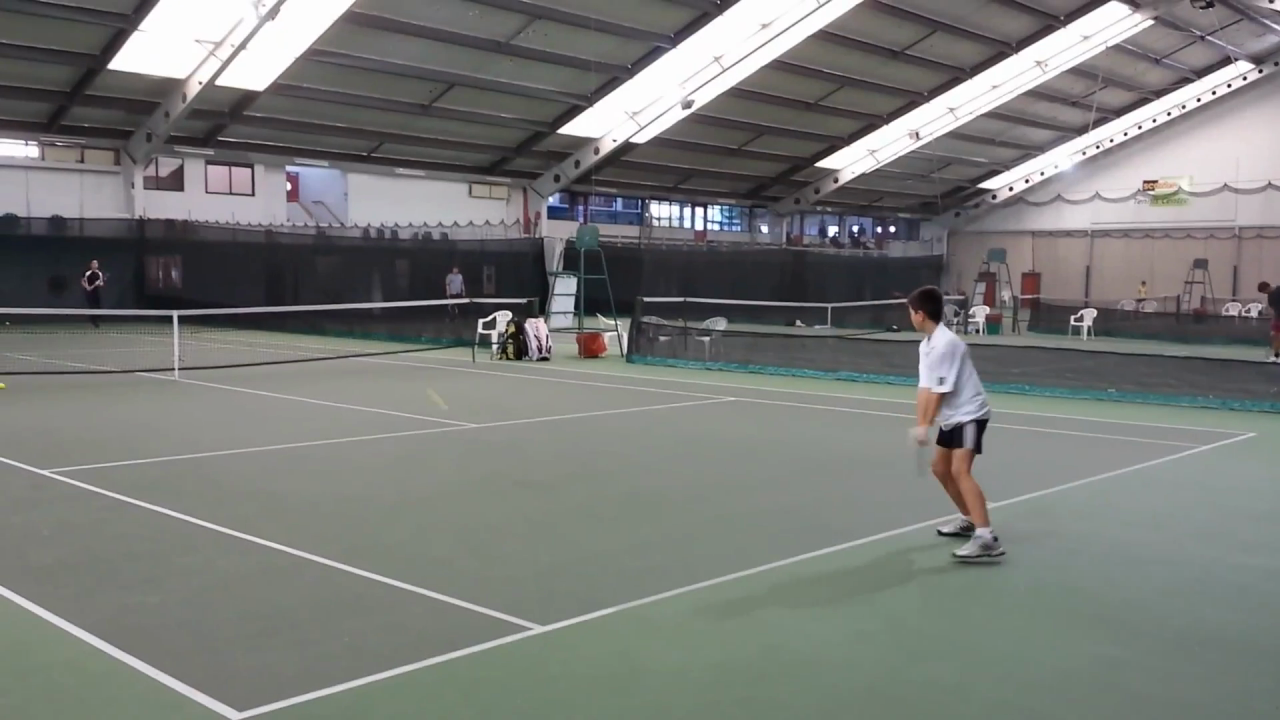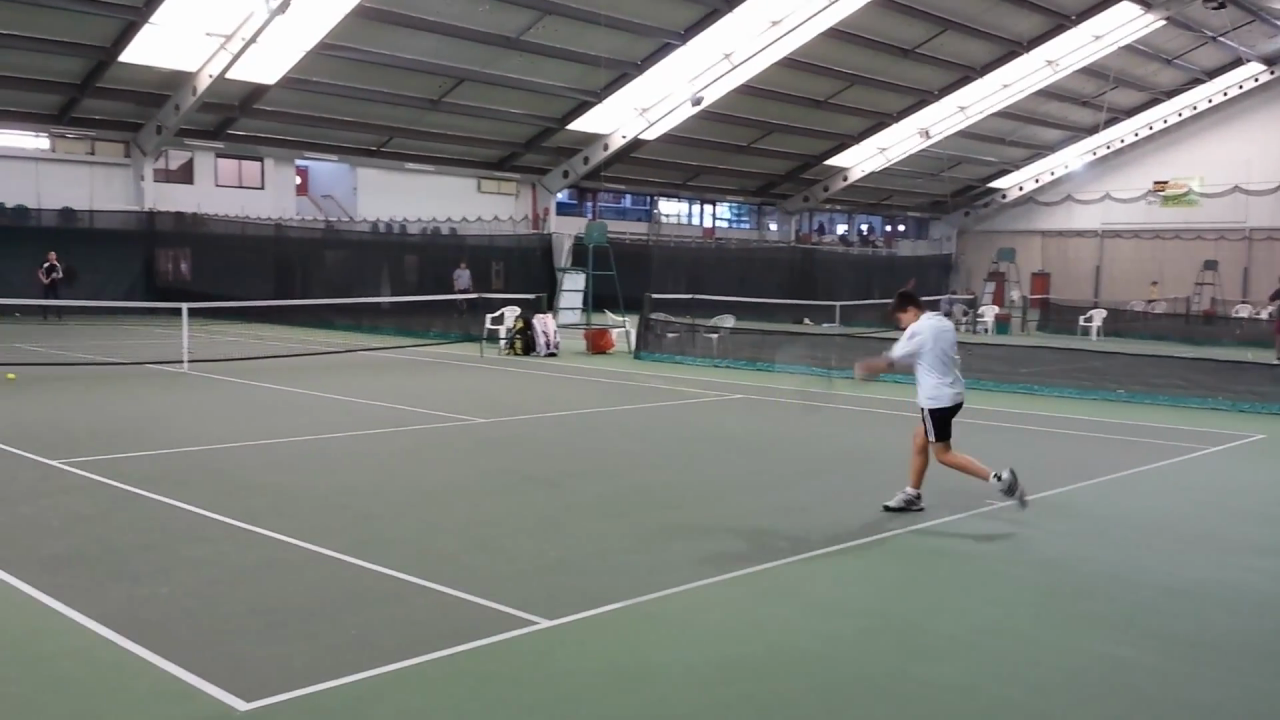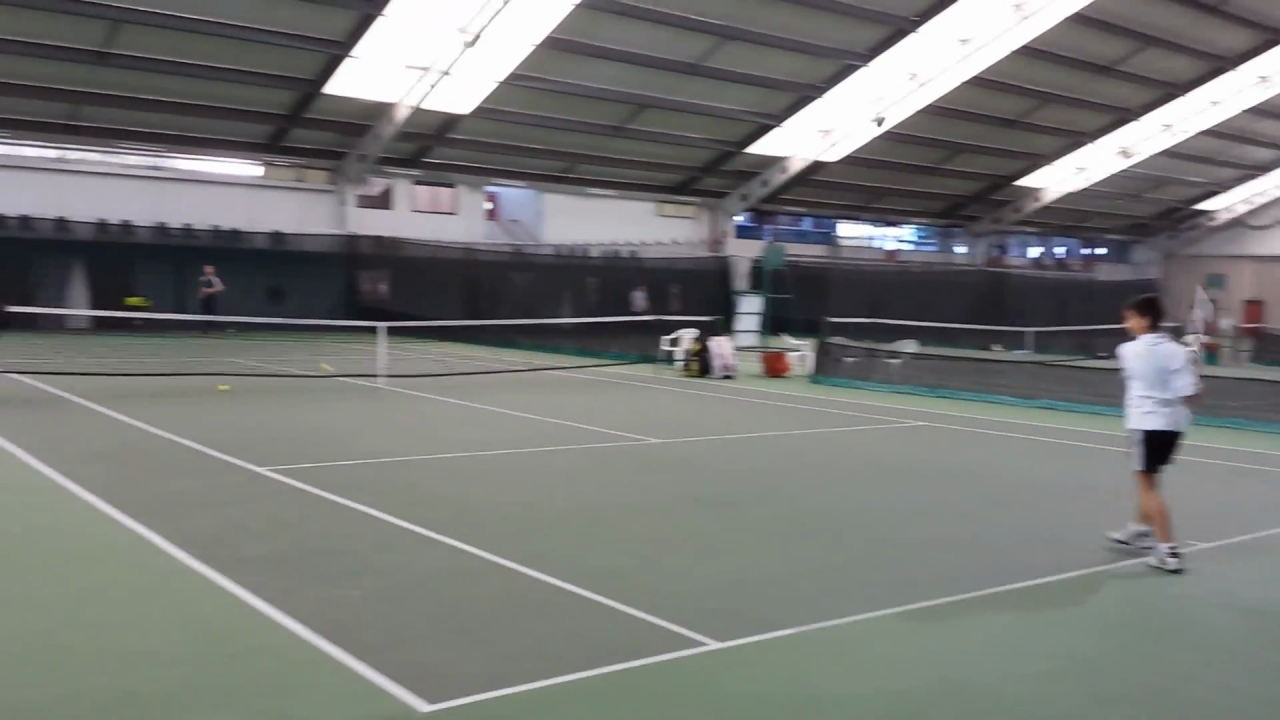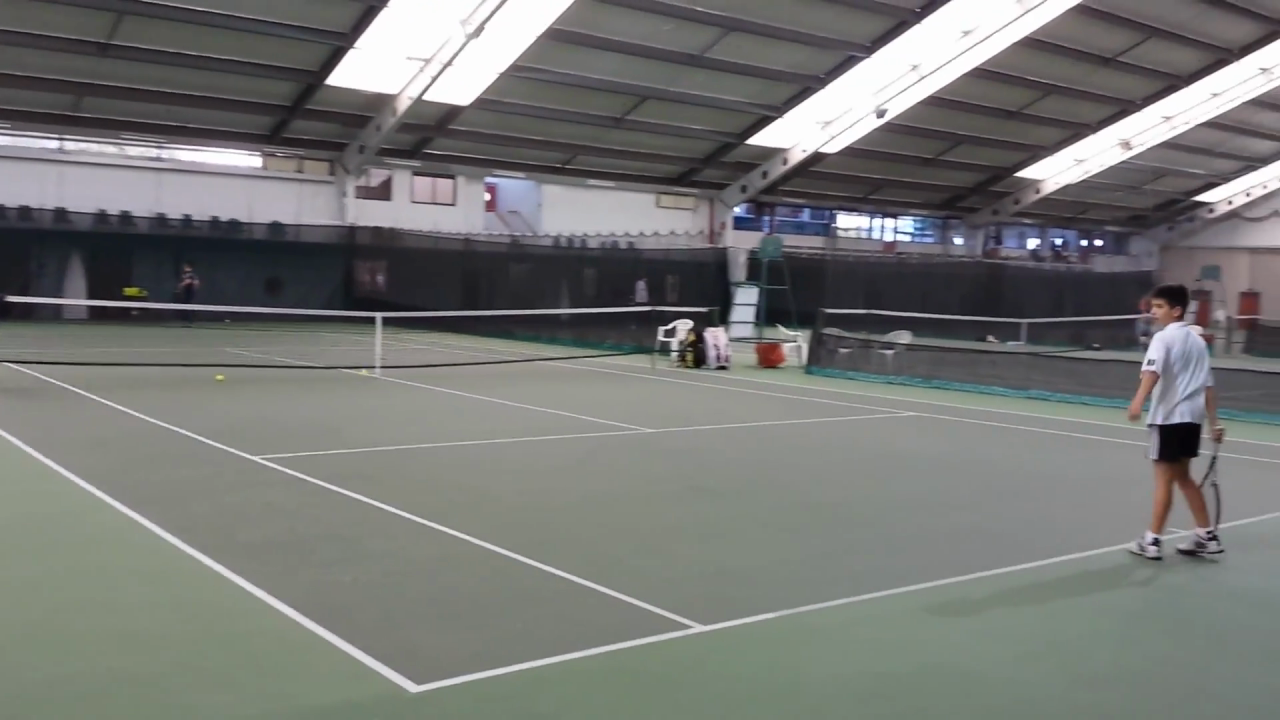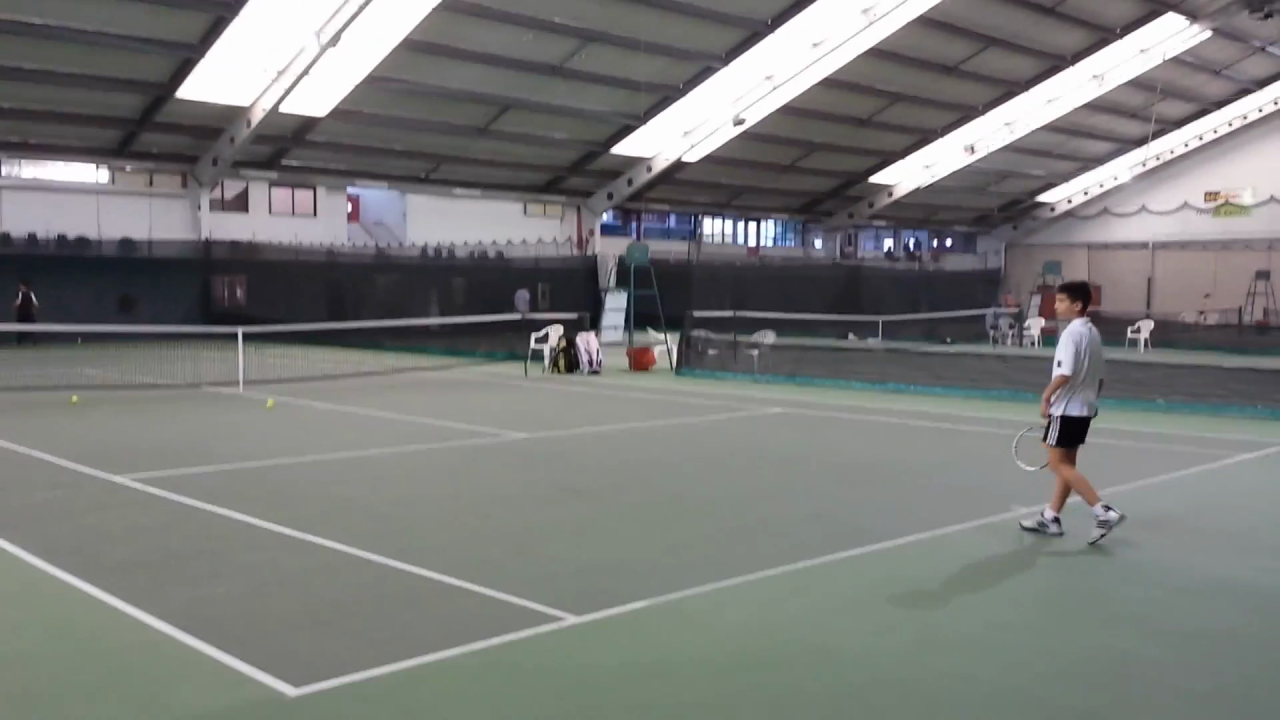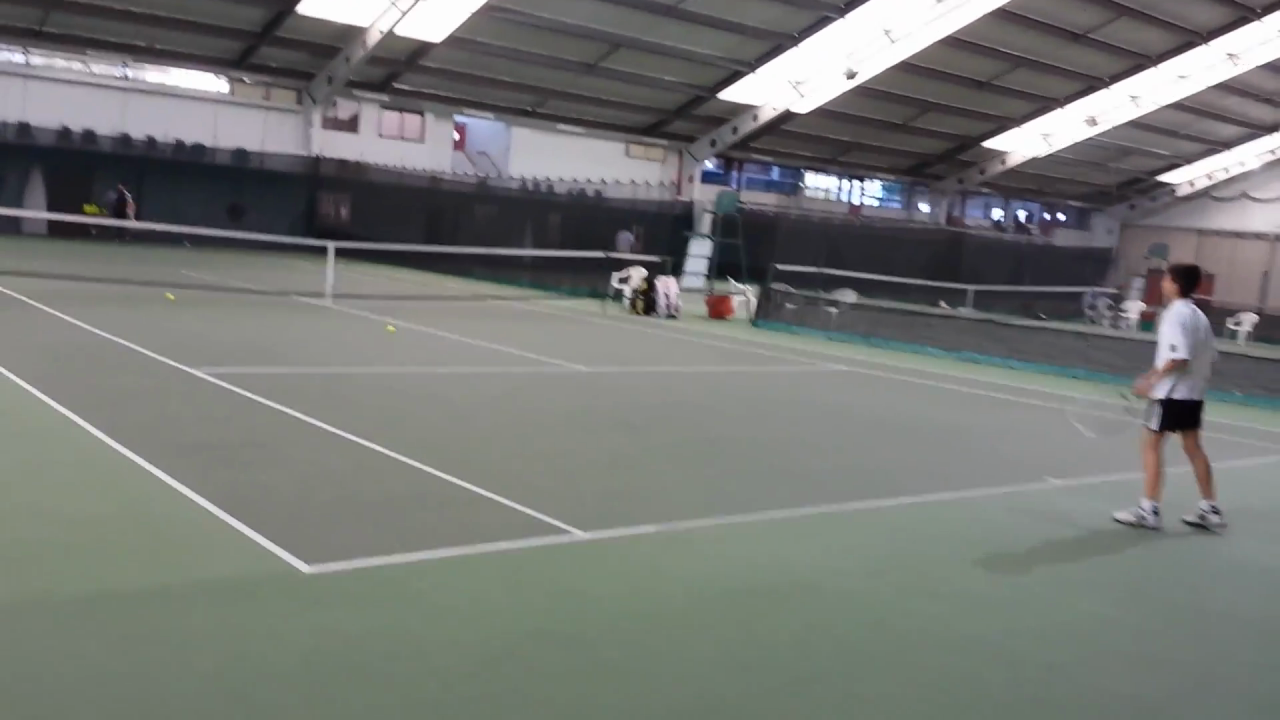
dt=0.7s
person 1, frame 1
left shoulder: (946, 344)
right shoulder: (927, 345)
left elbow: (941, 390)
right elbow: (925, 387)
left wrist: (925, 425)
right wrist: (921, 424)
left hip: (970, 414)
right hip: (953, 415)
left knee: (960, 472)
right knee: (940, 469)
left ankle: (986, 538)
right ankle: (969, 519)
person 1, frame 2
left shoulder: (917, 331)
right shoulder: (945, 323)
left elbow: (893, 360)
left wrist: (868, 368)
left hip: (937, 399)
right hip: (951, 395)
left knee: (943, 453)
right knee: (920, 441)
left ankle: (999, 477)
right ankle: (912, 494)
person 1, frame 3
left shoulder: (1128, 351)
right shoulder: (1178, 352)
right elbow: (1189, 392)
left hip: (1147, 424)
right hip: (1173, 424)
left knee: (1148, 487)
right knee: (1149, 480)
left ankle: (1168, 551)
right ankle: (1142, 530)
person 1, frame 4
left shoulder: (1164, 338)
right shoulder: (1197, 341)
left elbow: (1151, 372)
right elbow: (1207, 385)
left wrist: (1138, 401)
right wrist: (1214, 422)
left hip: (1169, 417)
right hip: (1192, 416)
left knee: (1163, 479)
right knee: (1182, 476)
left ankle: (1152, 541)
right ankle: (1207, 536)
person 1, frame 5
left shoulder: (1071, 332)
right shoulder: (1093, 333)
left elbow: (1064, 374)
right elbow: (1099, 376)
left wrist: (1045, 397)
left hip: (1067, 407)
right hip: (1084, 407)
left knee: (1059, 464)
right knee: (1066, 463)
left ankle: (1104, 511)
right ankle: (1051, 517)
person 1, frame 6
left shoulder: (1174, 315)
right shoulder: (1199, 316)
left elbow: (1179, 357)
right elbow: (1209, 357)
left wrist: (1149, 380)
left hip: (1171, 392)
right hip: (1193, 392)
left knee: (1152, 445)
right knee: (1193, 448)
left ankle: (1148, 510)
right ankle: (1210, 509)
